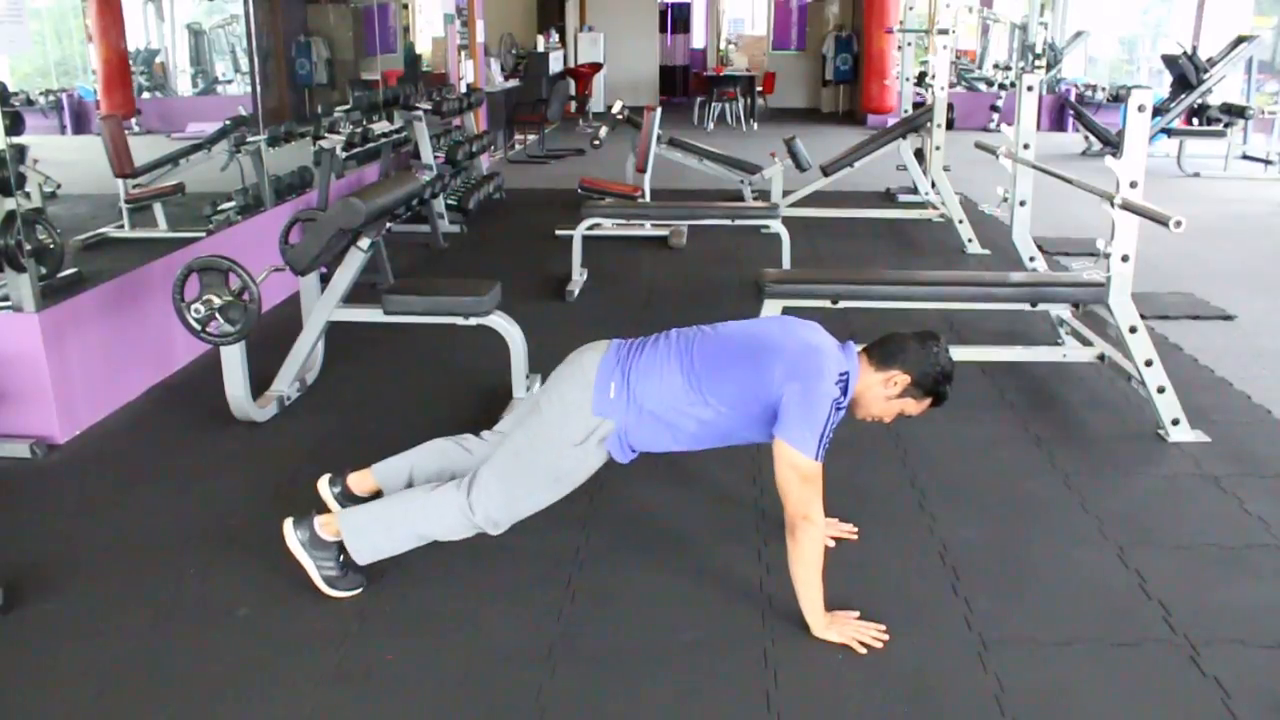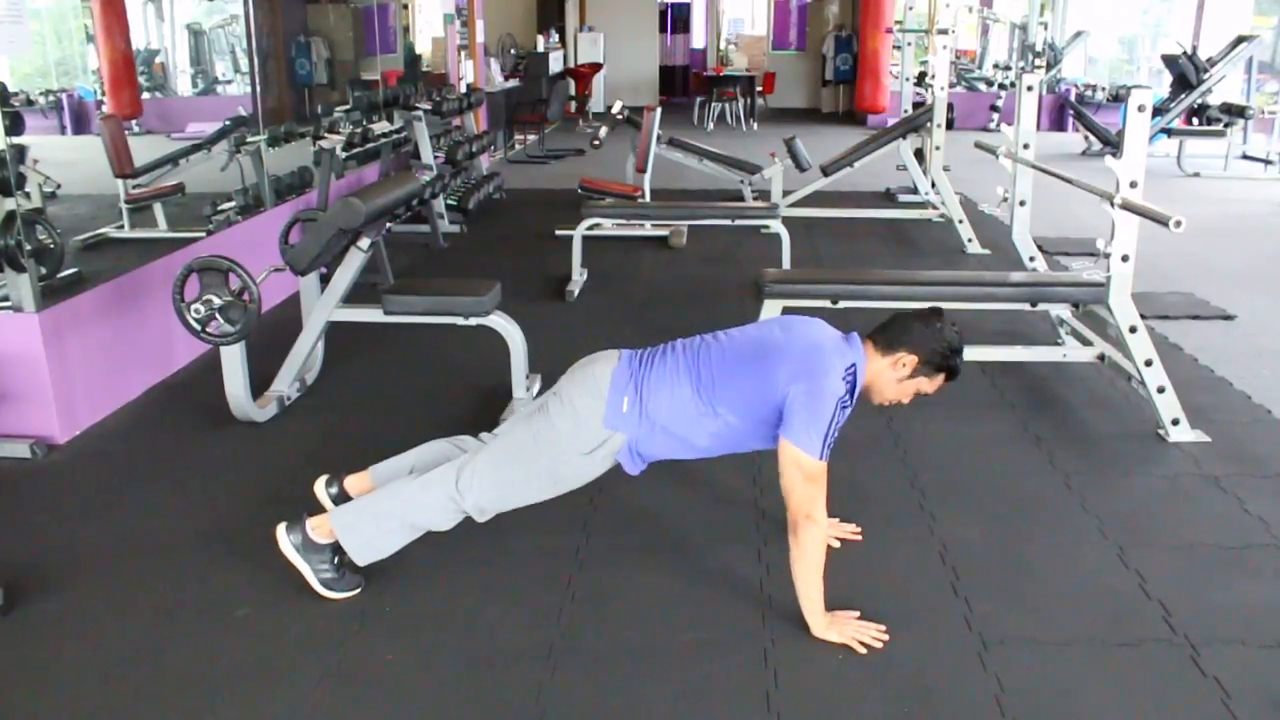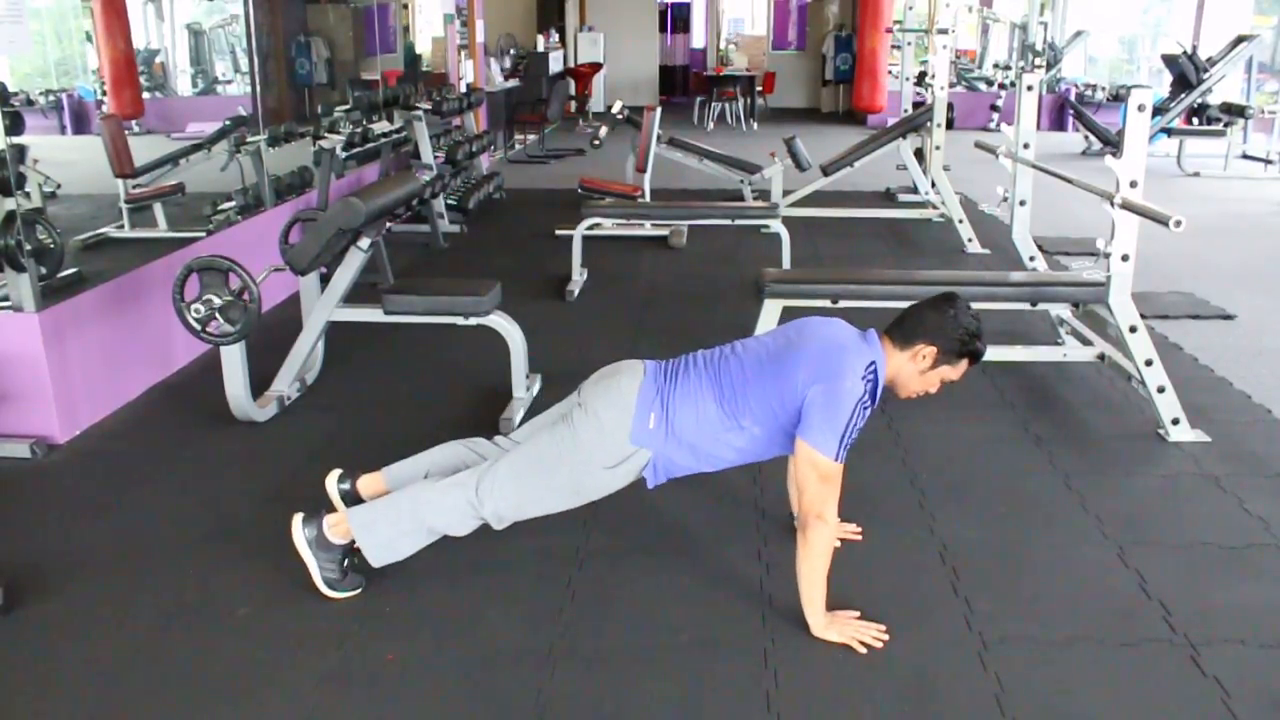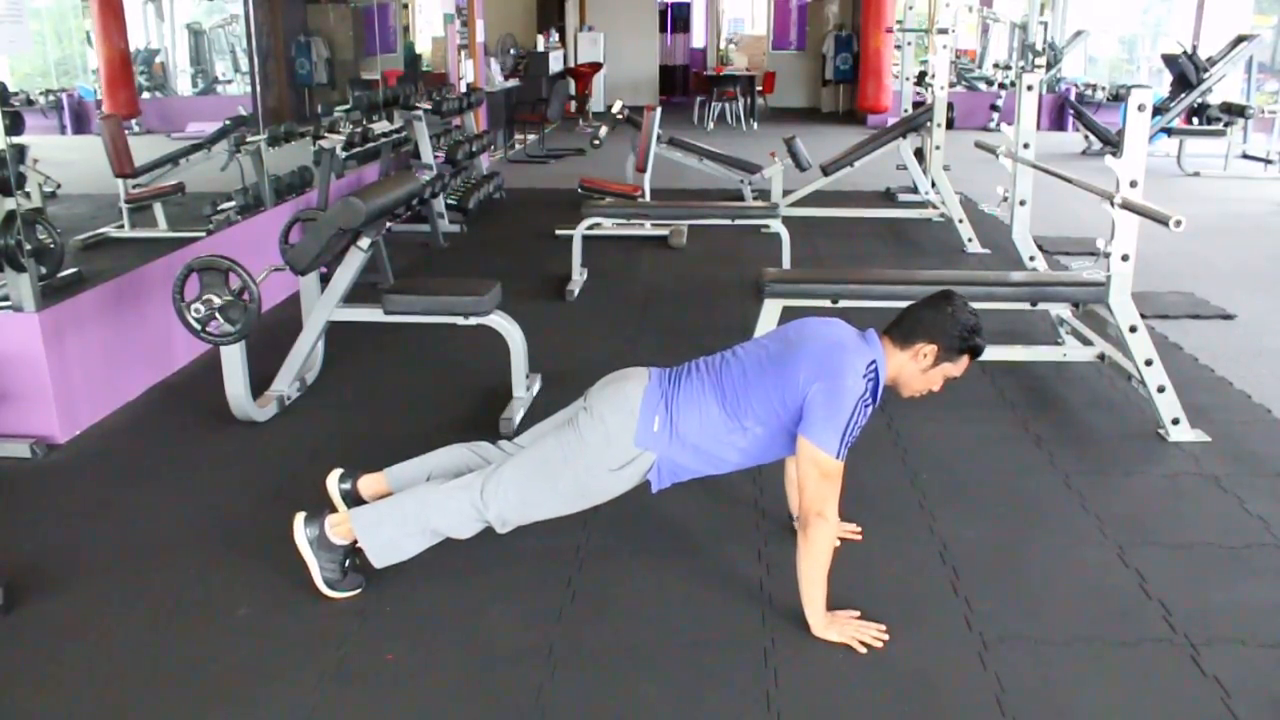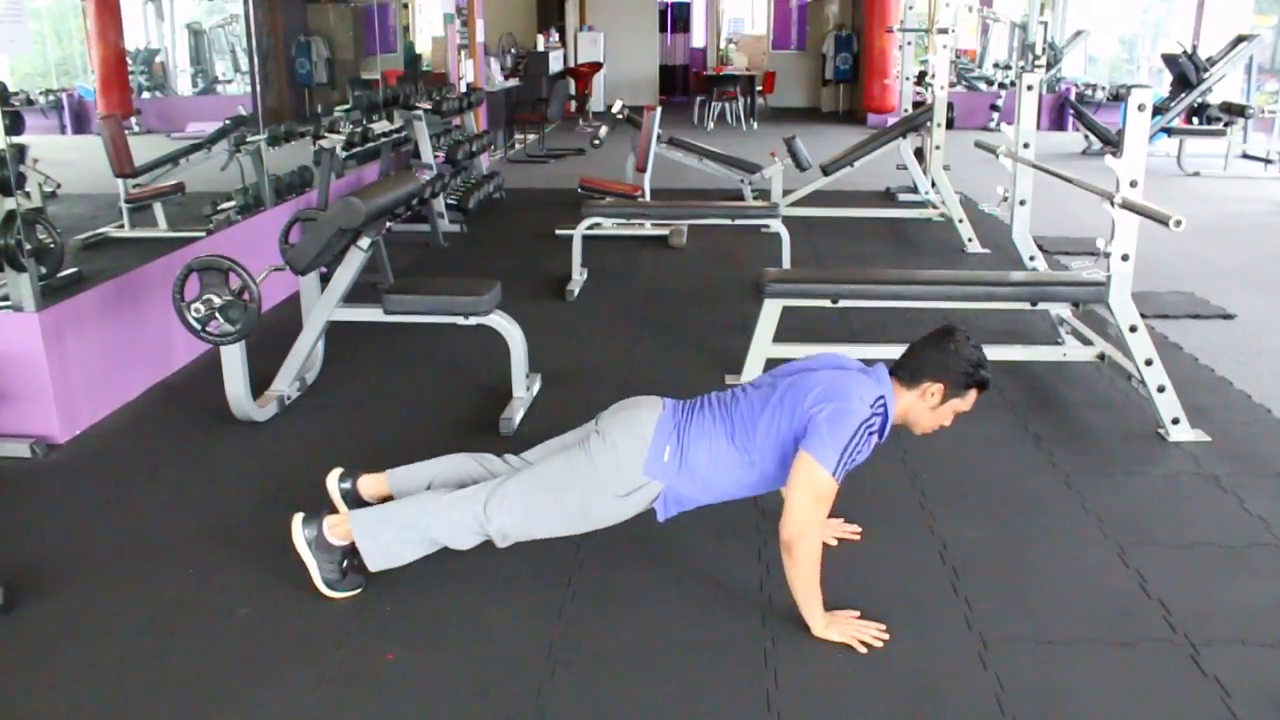
dt=0.5s
person 1, frame 1
left shoulder: (820, 349)
right shoulder: (820, 389)
left elbow: (788, 450)
right elbow: (800, 518)
left wrist: (809, 518)
right wrist: (819, 620)
left hip: (600, 375)
right hip: (602, 408)
left knee: (486, 451)
right knee: (481, 501)
left ankle: (354, 484)
right ankle: (324, 531)
person 1, frame 2
left shoulder: (826, 342)
right shoulder: (828, 385)
left elbow: (792, 453)
right elbow: (804, 514)
left wrist: (811, 520)
right wrist: (819, 618)
left hip: (612, 382)
right hip: (612, 418)
left knee: (484, 452)
right knee: (472, 487)
left ankle: (351, 487)
right ankle: (318, 534)
person 1, frame 3
left shoulder: (840, 338)
right shoulder: (849, 384)
left elbow: (794, 433)
right elbow: (820, 515)
left wrist: (807, 517)
right wrist: (819, 619)
left hip: (634, 393)
right hip: (632, 432)
left knee: (500, 455)
right knee: (489, 496)
left ankle: (360, 487)
right ankle: (331, 531)
person 1, frame 4
left shoulder: (838, 337)
right shoulder: (850, 381)
right elbow: (821, 512)
left wrist: (803, 516)
right wrist: (819, 618)
left hip: (635, 399)
right hip: (637, 437)
left knee: (501, 463)
right knee: (493, 497)
left ankle: (363, 486)
right ankle: (336, 529)
person 1, frame 5
left shoulder: (849, 372)
right shoulder: (860, 410)
right elbow: (795, 530)
left wrist: (813, 514)
right wrist: (818, 618)
left hip: (648, 428)
right hip: (644, 463)
left knee: (504, 475)
right knee: (491, 512)
left ankle: (363, 485)
right ankle: (332, 530)
